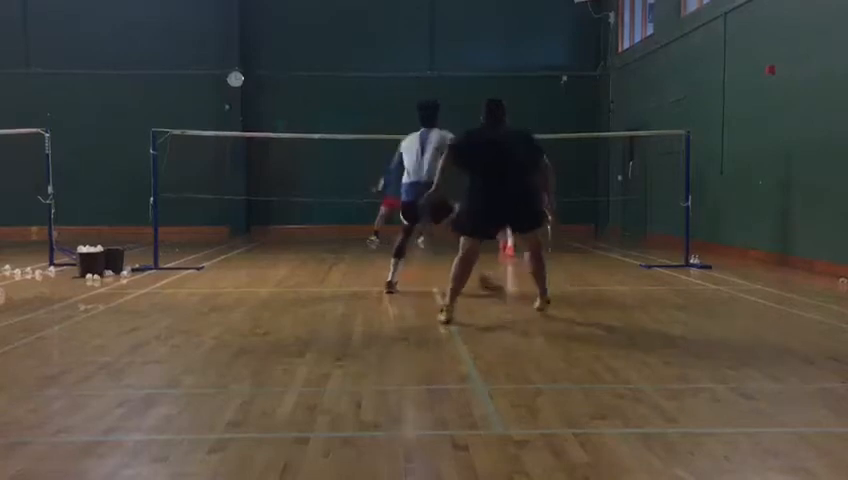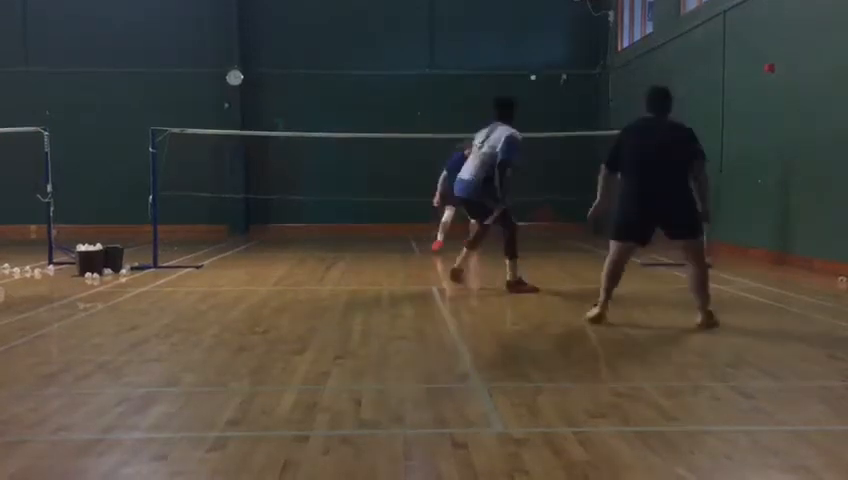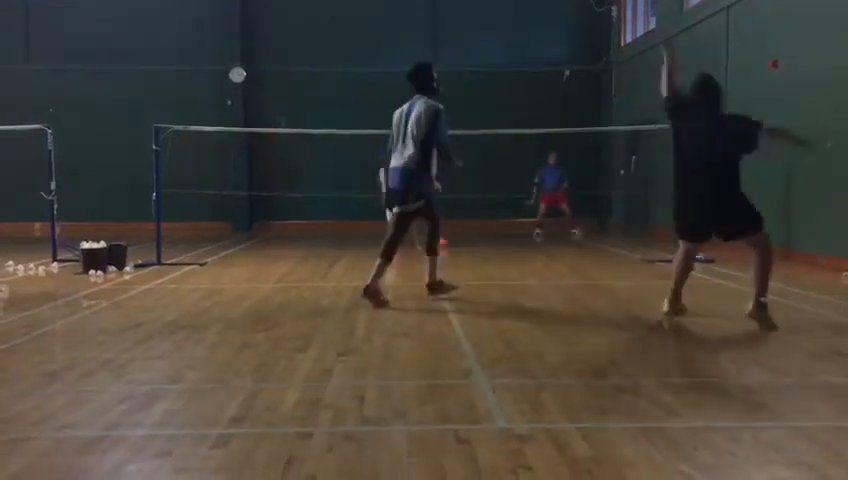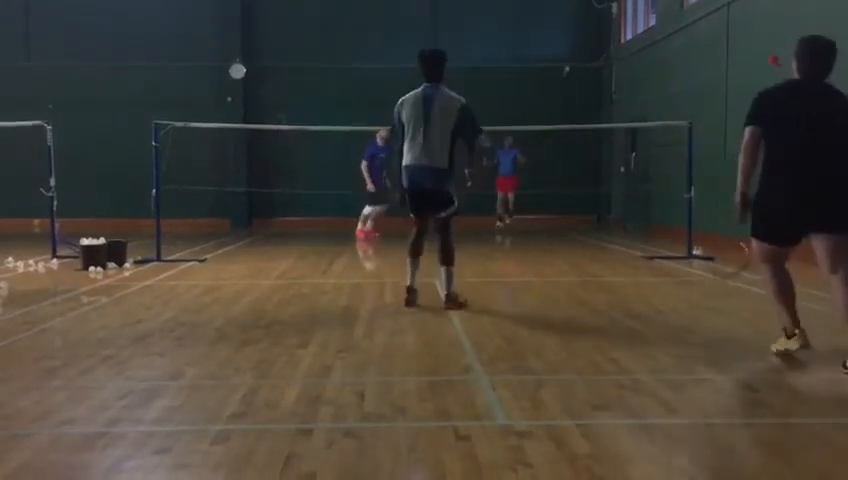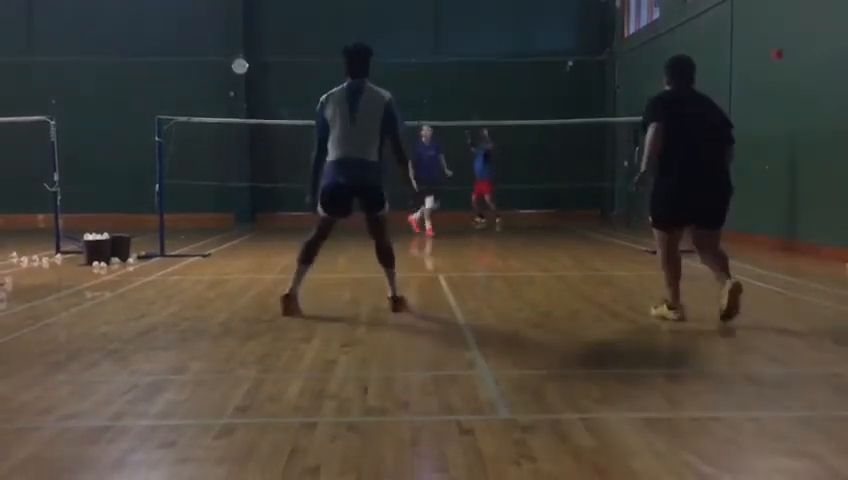
dt=1s
person 1, frame 1
left shoulder: (471, 138)
right shoulder: (522, 137)
left elbow: (448, 158)
right elbow: (543, 165)
left wrist: (436, 188)
right wrist: (547, 193)
left hip: (484, 200)
right hip: (522, 199)
left knee: (467, 255)
right knee: (535, 248)
left ankle: (448, 308)
right ankle: (543, 298)
person 1, frame 2
left shoulder: (629, 133)
right shoulder: (683, 133)
left elbow: (609, 169)
right elbow: (697, 170)
left wrist: (602, 201)
right wrist: (704, 203)
left hip: (635, 204)
right hip: (677, 204)
left knee: (617, 255)
right knee: (696, 257)
left ankle: (601, 306)
right ankle: (704, 312)
person 1, frame 3
left shoulder: (682, 115)
right shoulder: (733, 124)
left elbow: (667, 89)
right elbow: (766, 132)
left wrist: (667, 58)
right wrist: (795, 139)
left hip: (689, 202)
right hip: (727, 201)
left knee: (687, 249)
right knee: (762, 247)
left ankle: (672, 300)
right ankle: (758, 304)
person 1, frame 4
left shoulder: (770, 98)
left elbow: (750, 143)
left wrist: (742, 191)
left hip: (781, 195)
left knee: (769, 258)
left ankle: (793, 332)
person 1, frame 5
left shoulder: (661, 102)
right shoulder: (710, 107)
left elbow: (655, 134)
right elbow: (727, 147)
left wrist: (645, 168)
left hip: (674, 184)
right hip: (713, 184)
left knee: (666, 243)
right knee: (708, 246)
left ankle: (673, 304)
right ankle: (728, 283)
person 2, frame 1
left shoulder: (407, 141)
right shoulder: (446, 137)
left elbow: (395, 166)
left hip: (410, 192)
right hip: (431, 191)
left knee: (406, 234)
left ankle: (391, 280)
person 2, frame 2
left shoulder: (484, 132)
right shoulder: (511, 135)
right elbow: (502, 166)
right wrist: (501, 196)
left hip: (462, 186)
right hip: (478, 188)
left knee: (484, 225)
right knee: (509, 227)
left ankle: (459, 266)
right ankle: (514, 280)
person 2, frame 3
left shoulder: (400, 111)
right shoulder: (433, 109)
left elbow: (391, 149)
right elbow: (441, 149)
left wrist: (388, 189)
right wrist: (455, 164)
left hip: (398, 174)
right hip: (413, 176)
left knee: (434, 222)
right knee: (398, 230)
left ankle: (433, 281)
right ankle: (372, 285)
person 2, frame 4
left shoulder: (404, 103)
right shoulder: (457, 104)
left elbow: (398, 145)
right elbow: (469, 142)
left wrist: (401, 177)
right wrist: (470, 169)
left hip: (411, 174)
right hip: (439, 174)
left knee: (419, 230)
right knee: (444, 232)
left ankle: (411, 285)
right ankle: (450, 294)
person 2, frame 5
left shoulder: (328, 99)
right shoulder: (383, 99)
left elbow: (319, 149)
right elbow: (395, 143)
left wrist: (312, 188)
right wrist: (408, 176)
left hip: (336, 173)
right hip: (368, 174)
left knee: (318, 234)
right knee: (380, 236)
left ankle: (291, 293)
right ankle: (394, 295)
